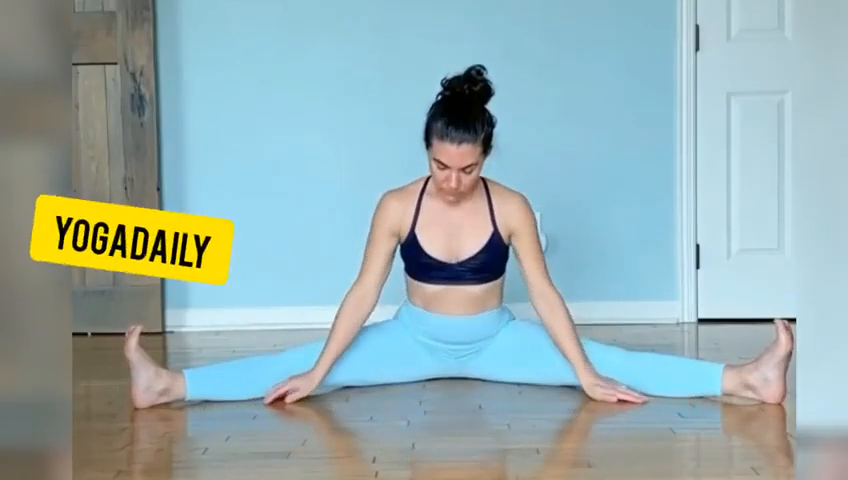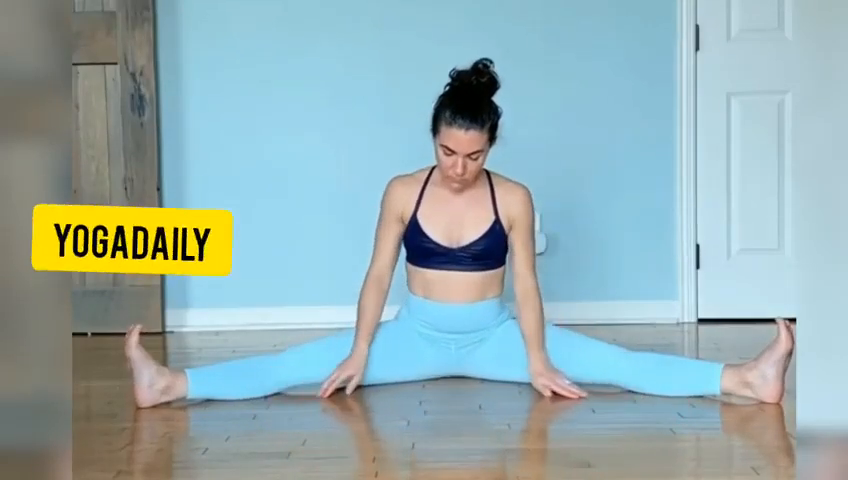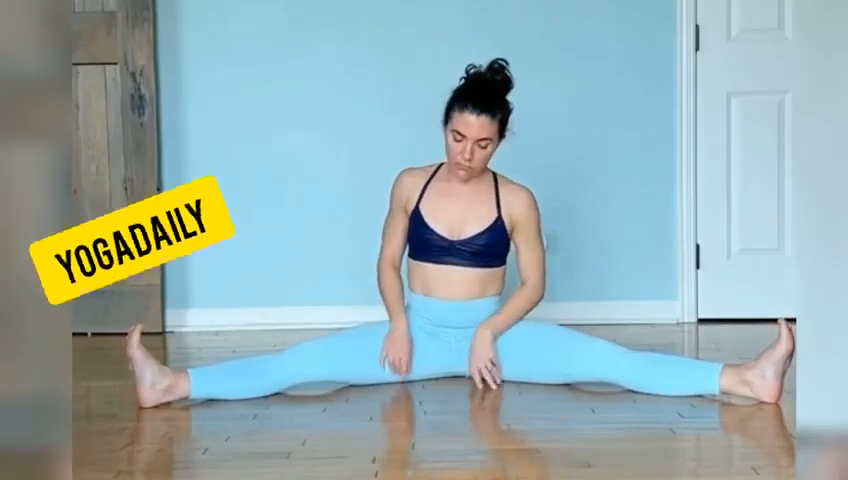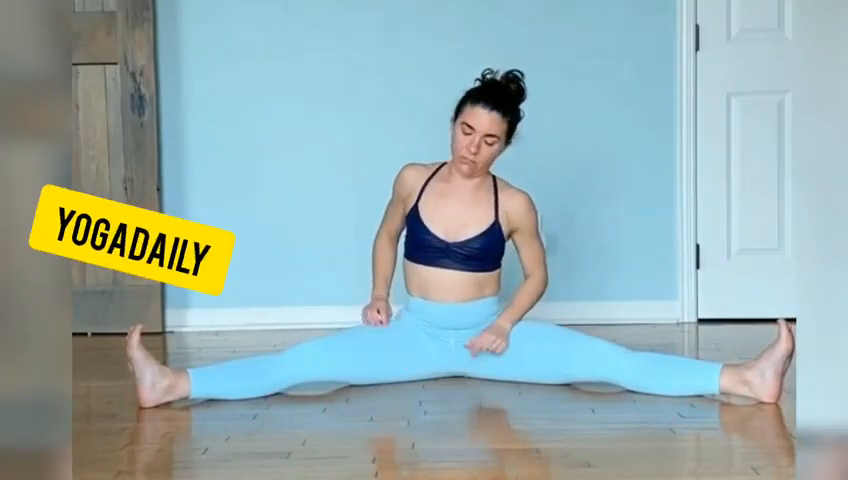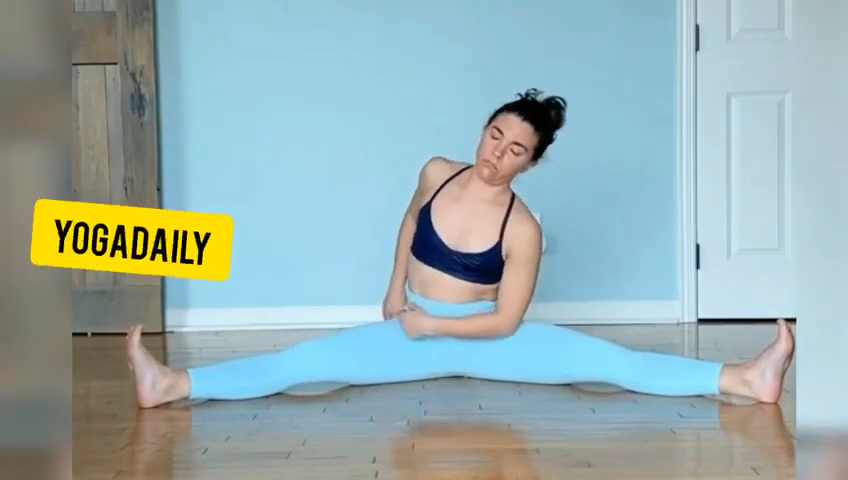
dt=0.4s
person 1, frame 1
left shoulder: (511, 207)
right shoulder: (397, 205)
left elbow: (545, 293)
right elbow: (363, 293)
left wrist: (587, 377)
right wrist: (316, 374)
left hip: (494, 340)
right hip: (414, 339)
left knee: (609, 363)
right knee: (298, 366)
left ankle: (745, 378)
right ankle: (169, 384)
person 1, frame 2
left shoulder: (513, 197)
right shoulder: (402, 191)
left elbow: (527, 285)
right elbow: (377, 276)
left wrist: (537, 356)
right wrist: (360, 350)
left hip: (492, 335)
right hip: (415, 335)
left knee: (606, 363)
right knee: (300, 365)
left ankle: (744, 379)
right ankle: (171, 383)
person 1, frame 3
left shoulder: (516, 199)
right shoulder: (410, 183)
left elbow: (534, 283)
right elbow: (388, 262)
left wrist: (489, 333)
right wrist: (398, 325)
left hip: (493, 332)
right hip: (419, 330)
left knee: (604, 360)
right knee: (304, 362)
left ankle: (743, 379)
right ankle: (175, 383)
person 1, frame 4
left shoulder: (514, 205)
right shoulder: (413, 178)
left elbow: (537, 279)
right elbow: (387, 234)
left wrist: (506, 325)
right wrist: (379, 294)
left hip: (490, 333)
right hip: (415, 332)
left knee: (603, 359)
right knee: (301, 362)
left ankle: (743, 379)
right ankle: (175, 383)
person 1, frame 5
left shoulder: (522, 227)
right shoulder: (437, 171)
left elbow: (507, 322)
left wrist: (432, 325)
right wrist: (396, 286)
left hip: (484, 339)
right hip: (416, 332)
left knee: (605, 360)
right knee: (302, 362)
left ankle: (742, 378)
right ankle: (174, 383)
